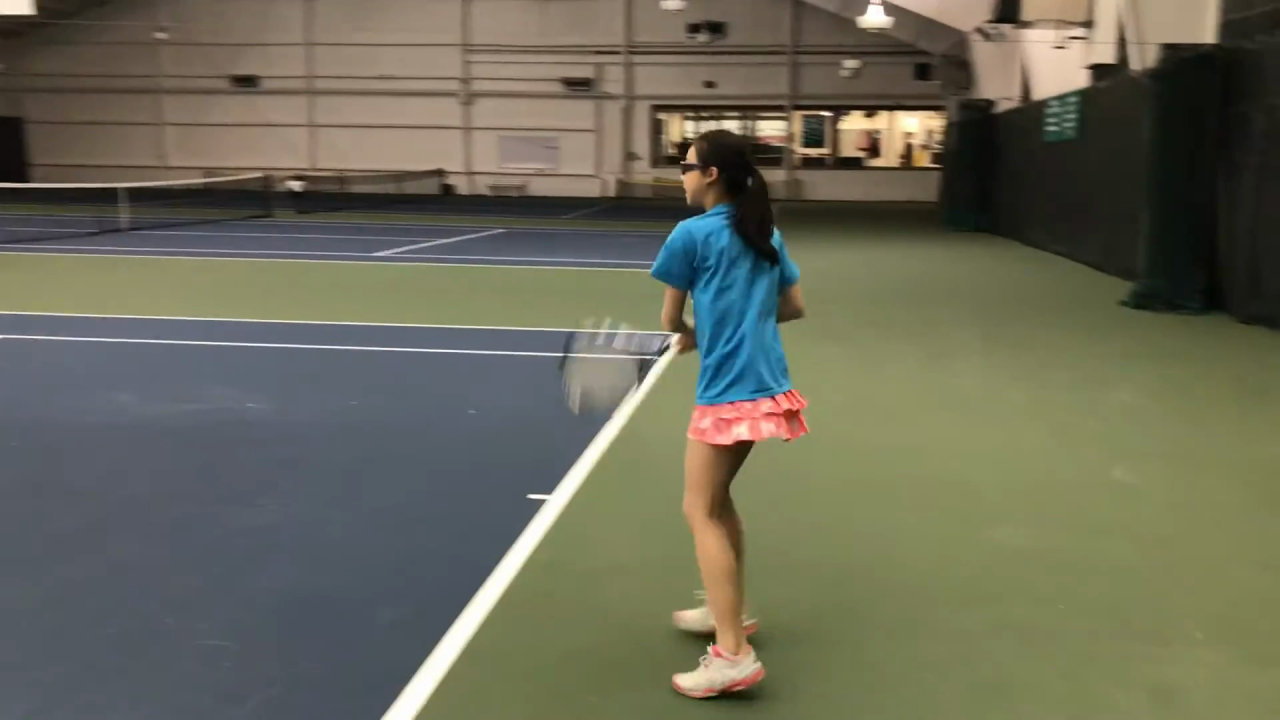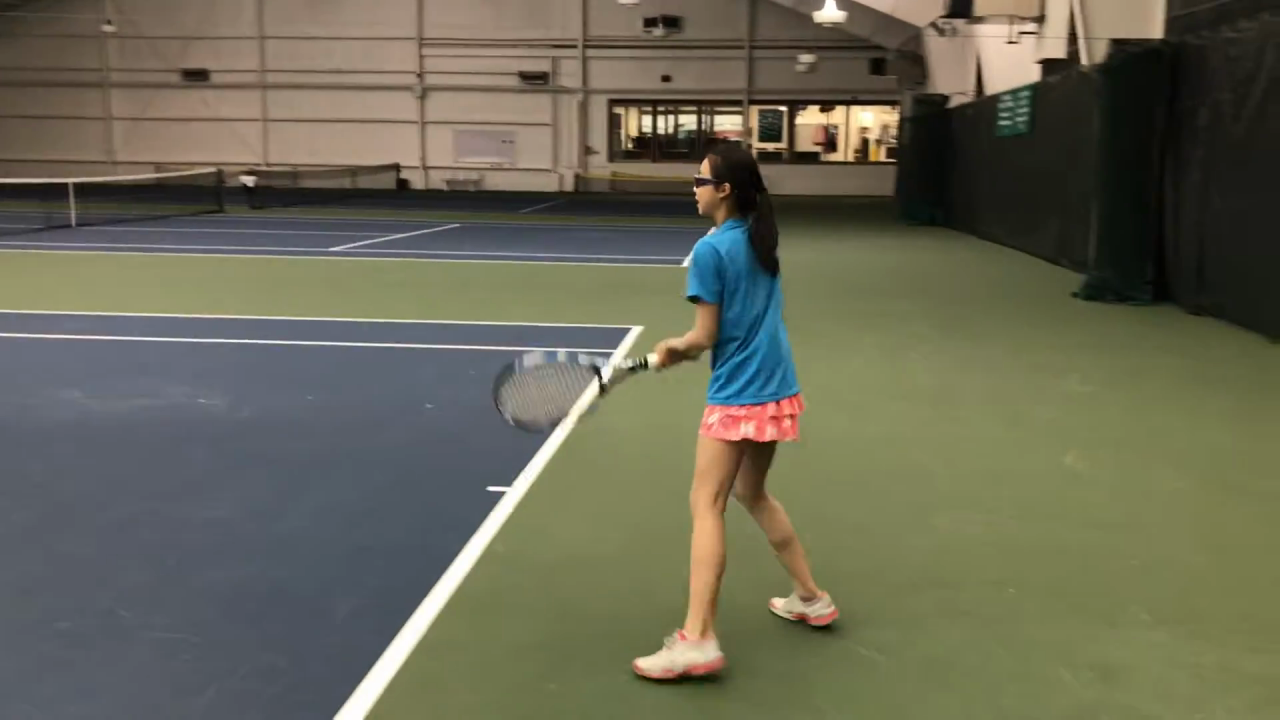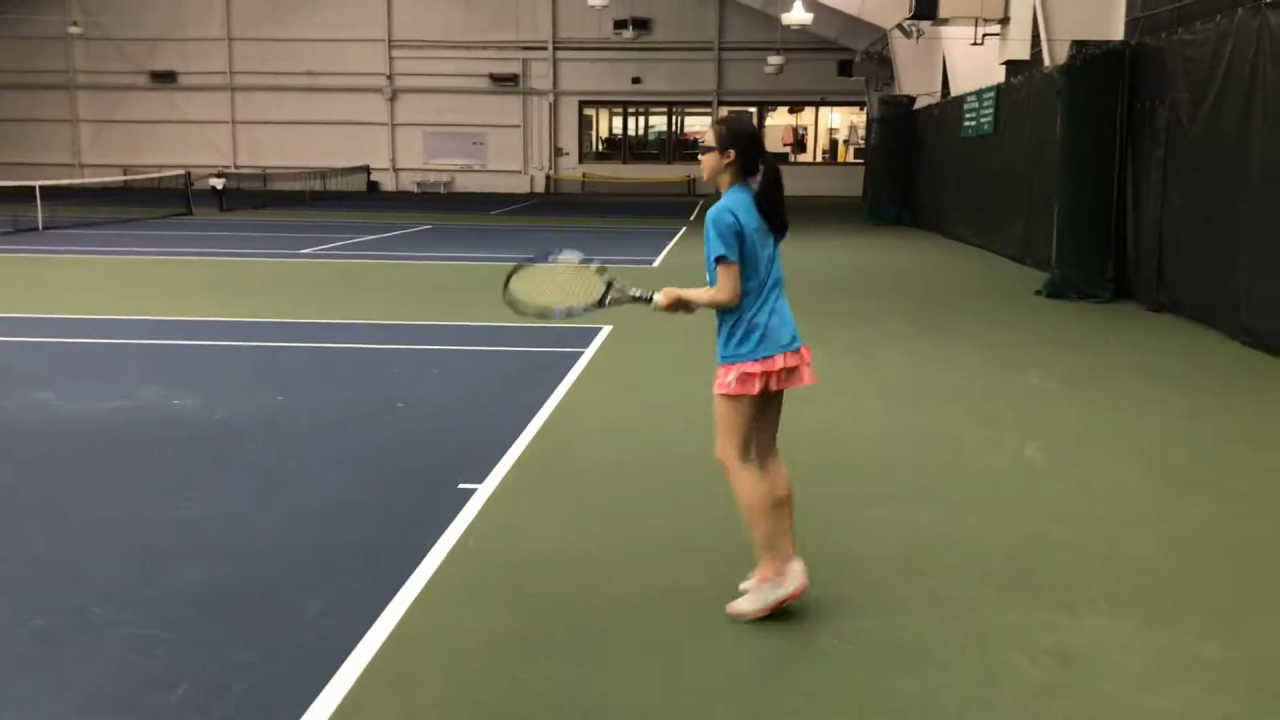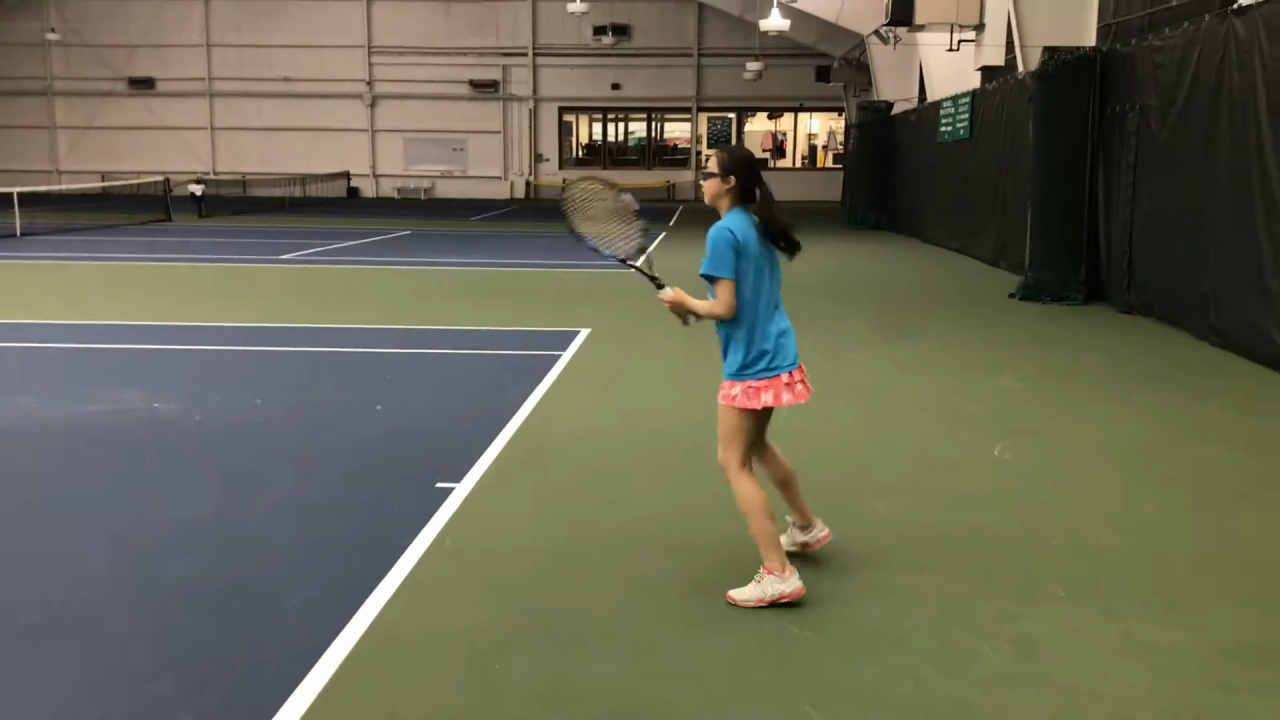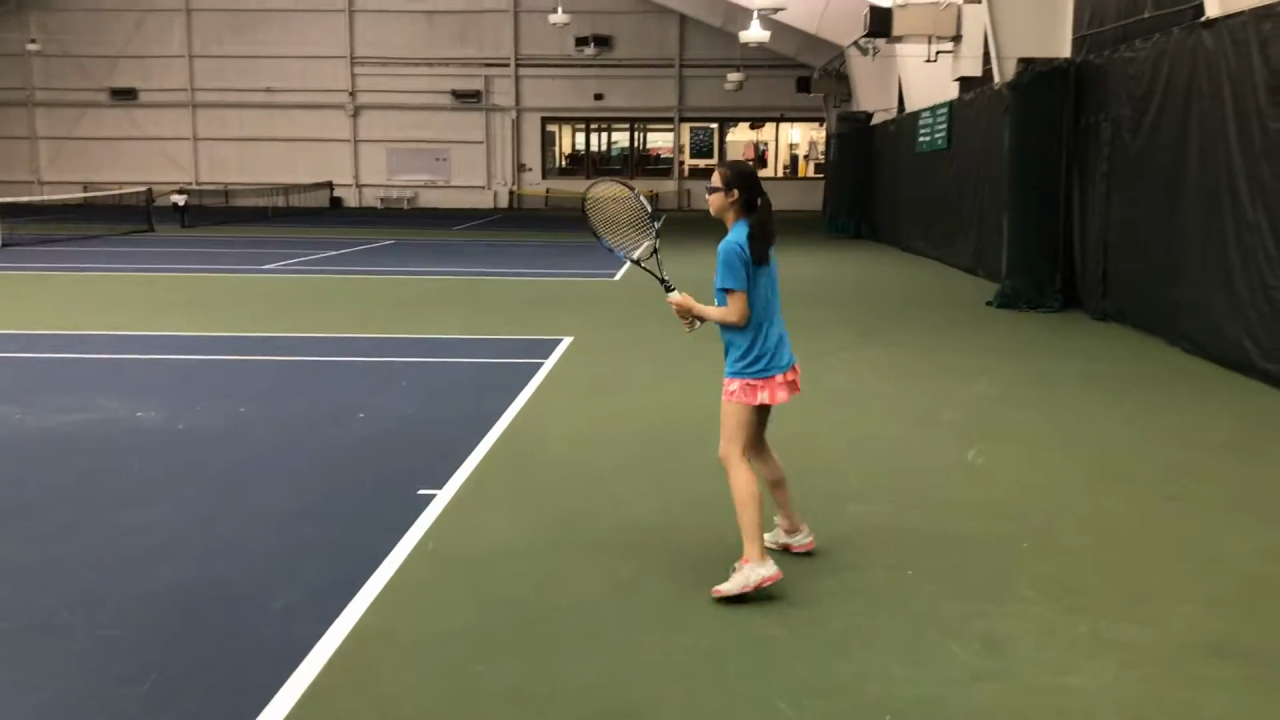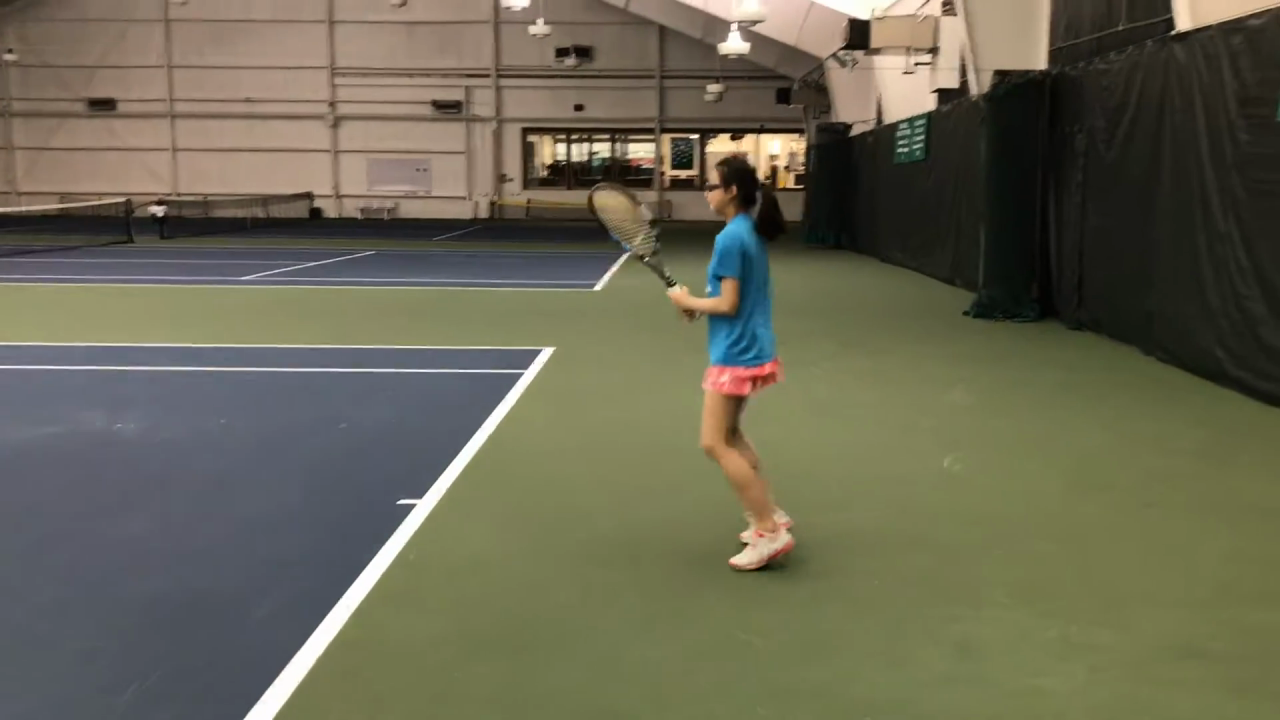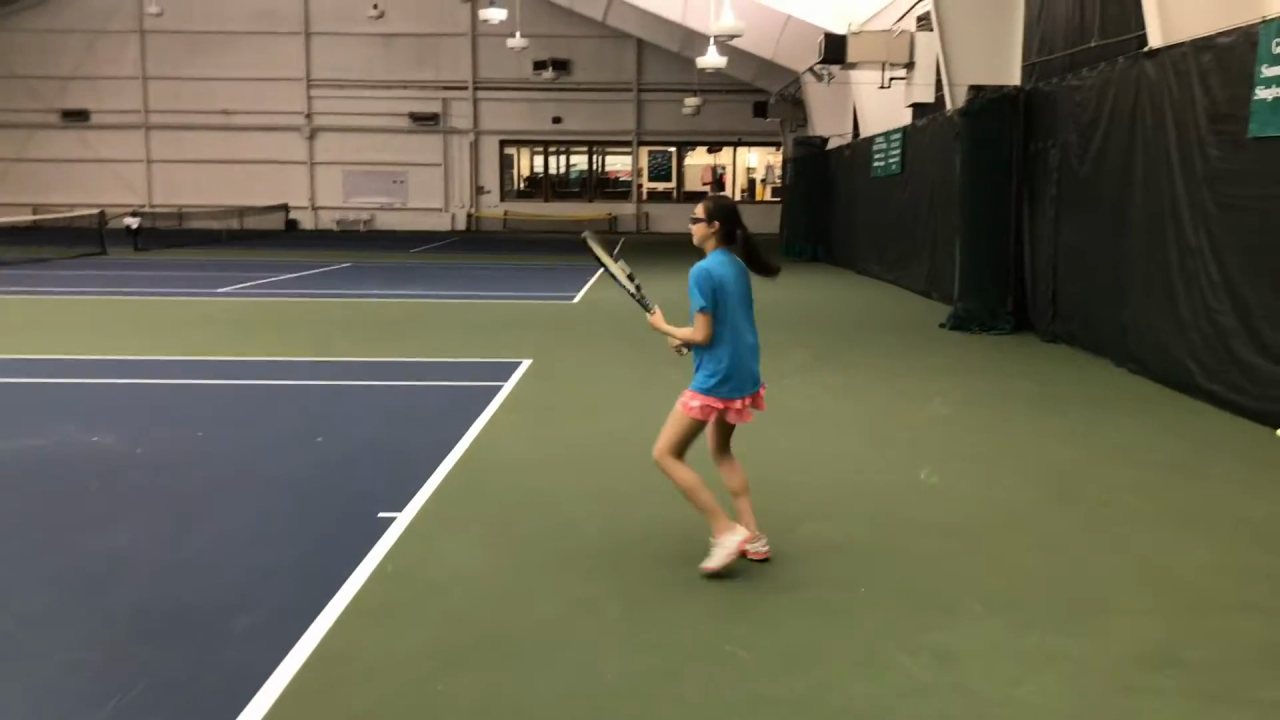
dt=0.2s
person 1, frame 1
left shoulder: (690, 234)
right shoulder: (765, 235)
left elbow: (670, 319)
right elbow: (792, 307)
left wrist: (691, 335)
left hip: (726, 393)
right hip: (766, 387)
left knee: (701, 512)
right knee: (714, 499)
left ankle: (733, 655)
right ankle: (727, 609)
person 1, frame 2
left shoulder: (710, 248)
right shoulder: (761, 244)
left elbow: (704, 336)
left wrist: (671, 349)
right wrist: (690, 343)
left hip: (738, 396)
right hip: (776, 391)
left knee: (705, 506)
right knee: (752, 491)
left ankle: (697, 639)
right ankle: (810, 597)
person 1, frame 3
left shoulder: (722, 214)
right shoulder: (761, 206)
left elbow: (728, 296)
left wrist: (681, 296)
right wrist: (694, 294)
left hip: (746, 352)
right hip: (778, 345)
left knee: (733, 457)
right knee: (764, 450)
left ankle: (777, 572)
right ankle: (785, 561)
person 1, frame 4
left shoulder: (723, 232)
right shoulder: (760, 228)
left elbow: (726, 308)
left wrist: (685, 302)
right wrist: (696, 306)
left hip: (750, 366)
right hip: (776, 358)
left knee: (733, 463)
right knee: (757, 445)
left ankle: (779, 575)
right ankle: (807, 527)
person 1, frame 5
left shoulder: (732, 246)
right shoulder: (757, 238)
left elbow: (738, 316)
left wrist: (693, 307)
right wrist: (702, 310)
left hip: (750, 367)
right hip: (771, 360)
left knee: (733, 456)
right knee: (754, 444)
left ankle: (756, 562)
right ankle: (793, 530)
person 1, frame 6
left shoulder: (730, 238)
right shoulder: (754, 231)
left elbow: (728, 305)
left wrist: (689, 301)
right wrist: (698, 301)
left hip: (735, 356)
right hip: (752, 350)
left knee: (714, 443)
right knee: (729, 434)
left ankle: (769, 532)
right ankle: (772, 516)
person 1, frame 7
left shoulder: (703, 271)
right shoulder: (737, 266)
left elbow: (703, 336)
left wrist: (664, 327)
right wrist: (686, 337)
left hip: (713, 383)
right hip: (743, 378)
left knee: (665, 454)
right knee: (721, 451)
left ankle: (727, 530)
right ankle: (752, 536)
